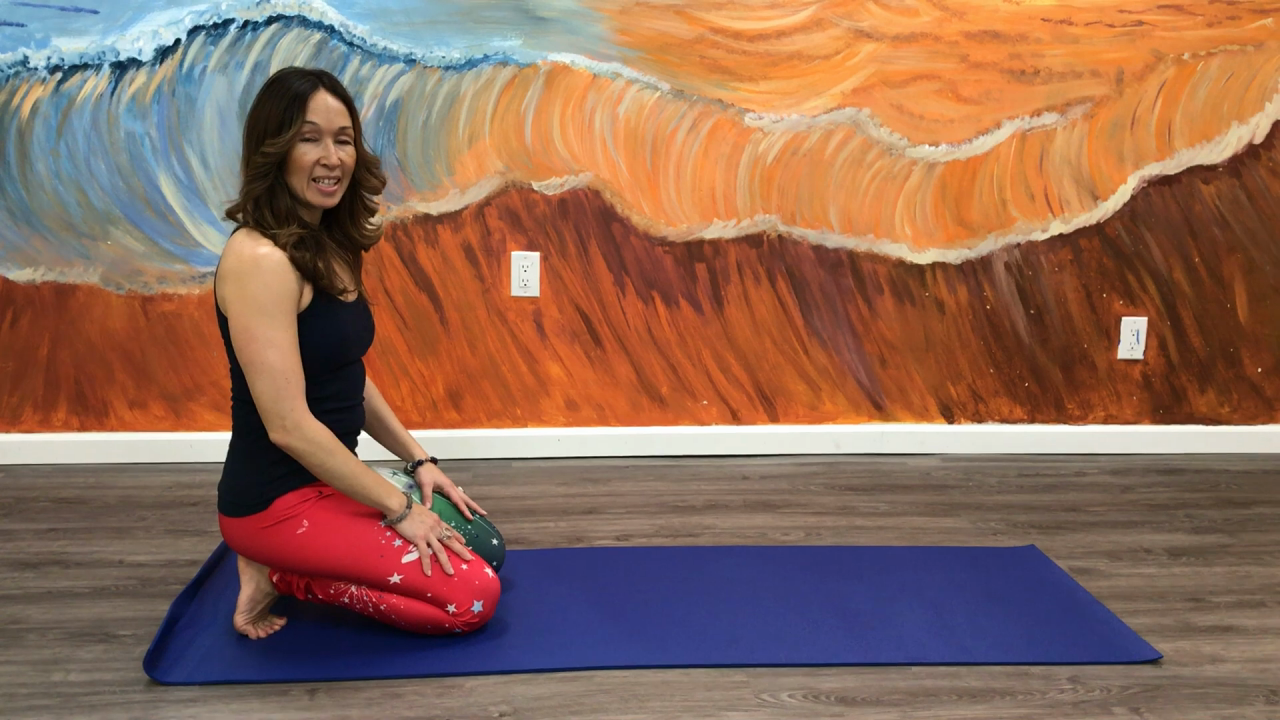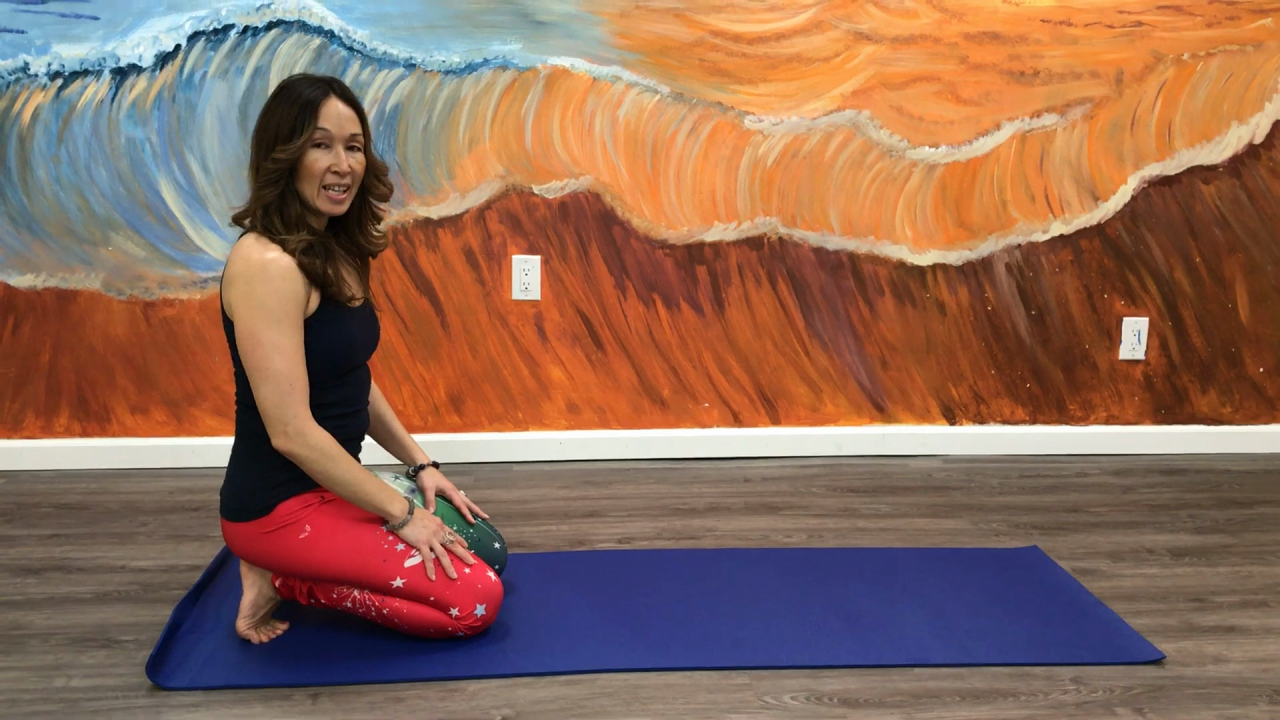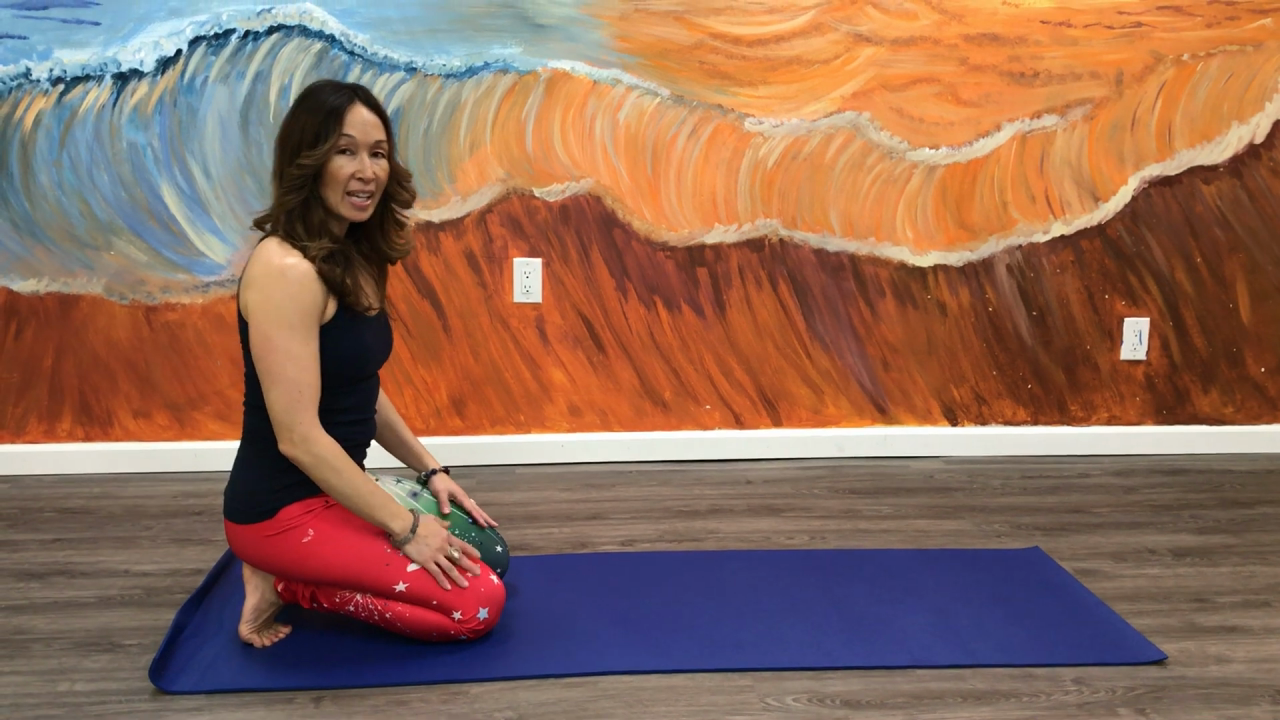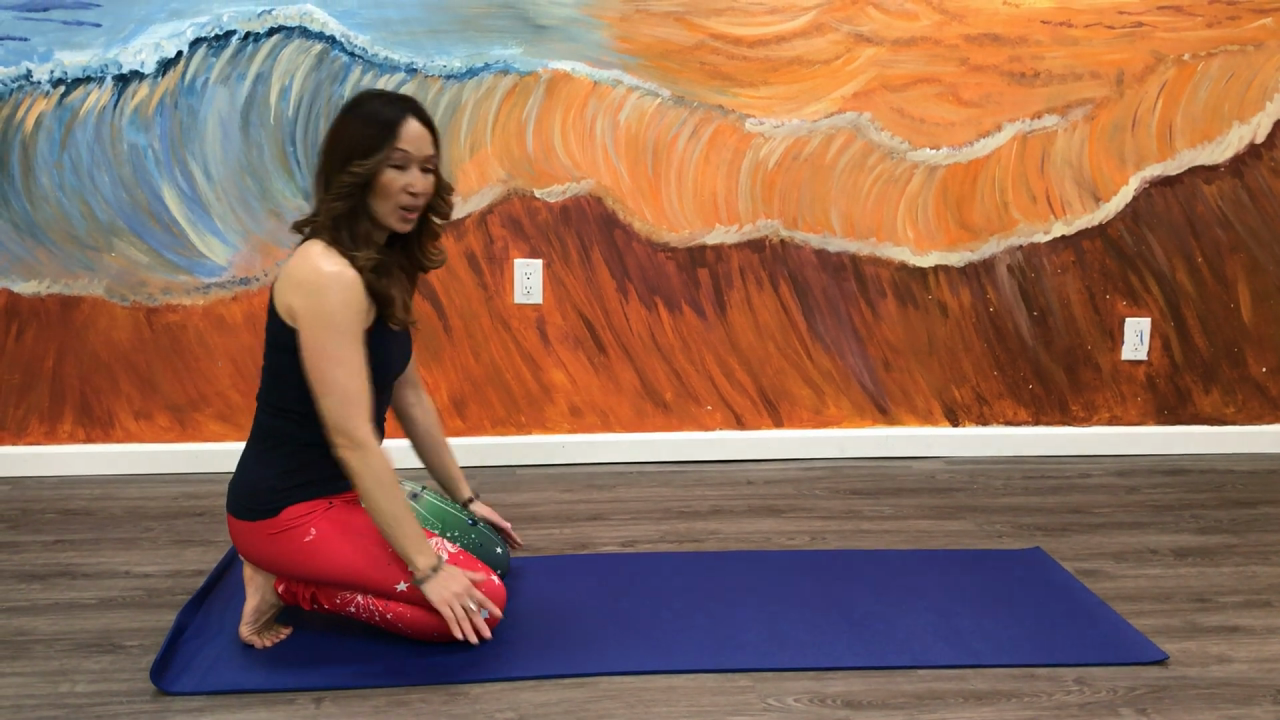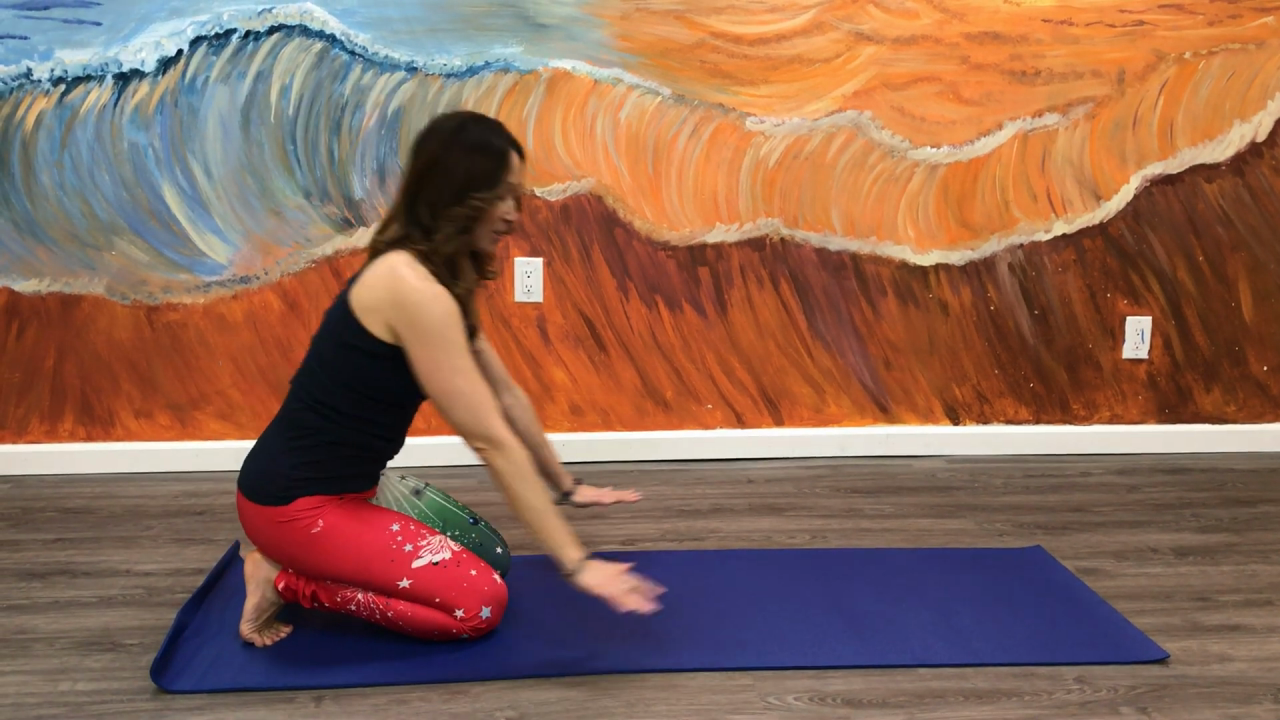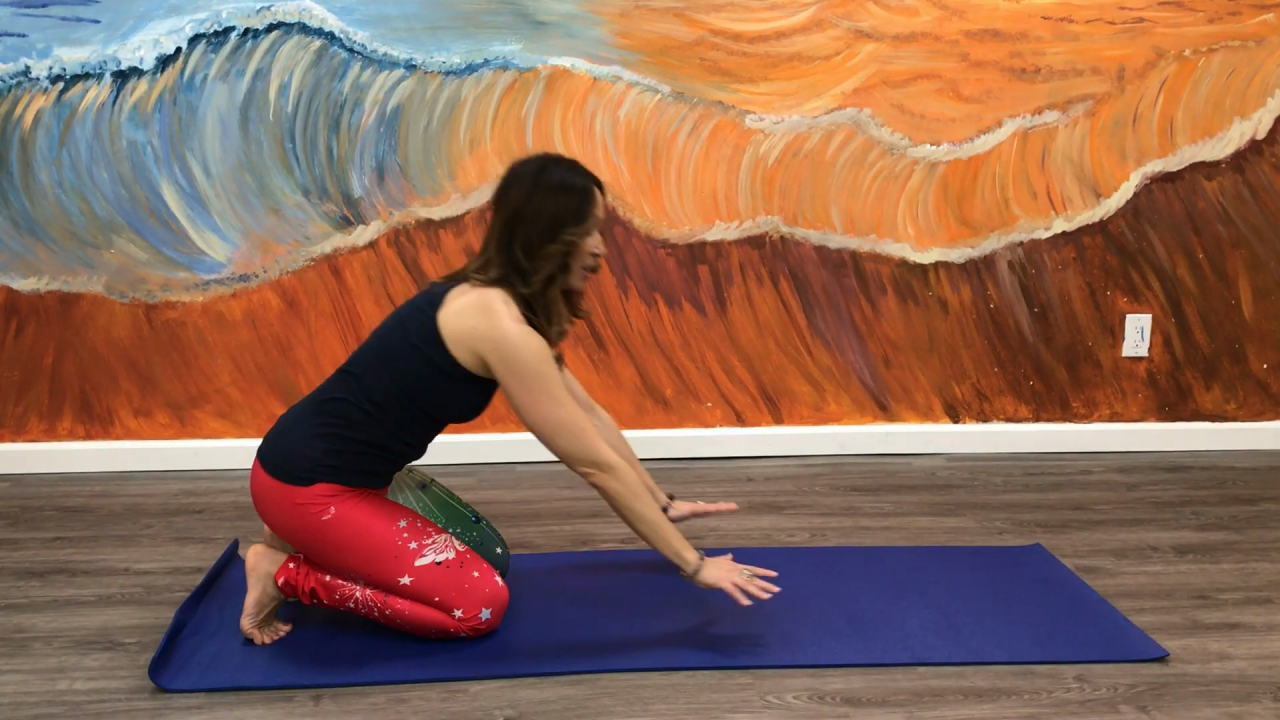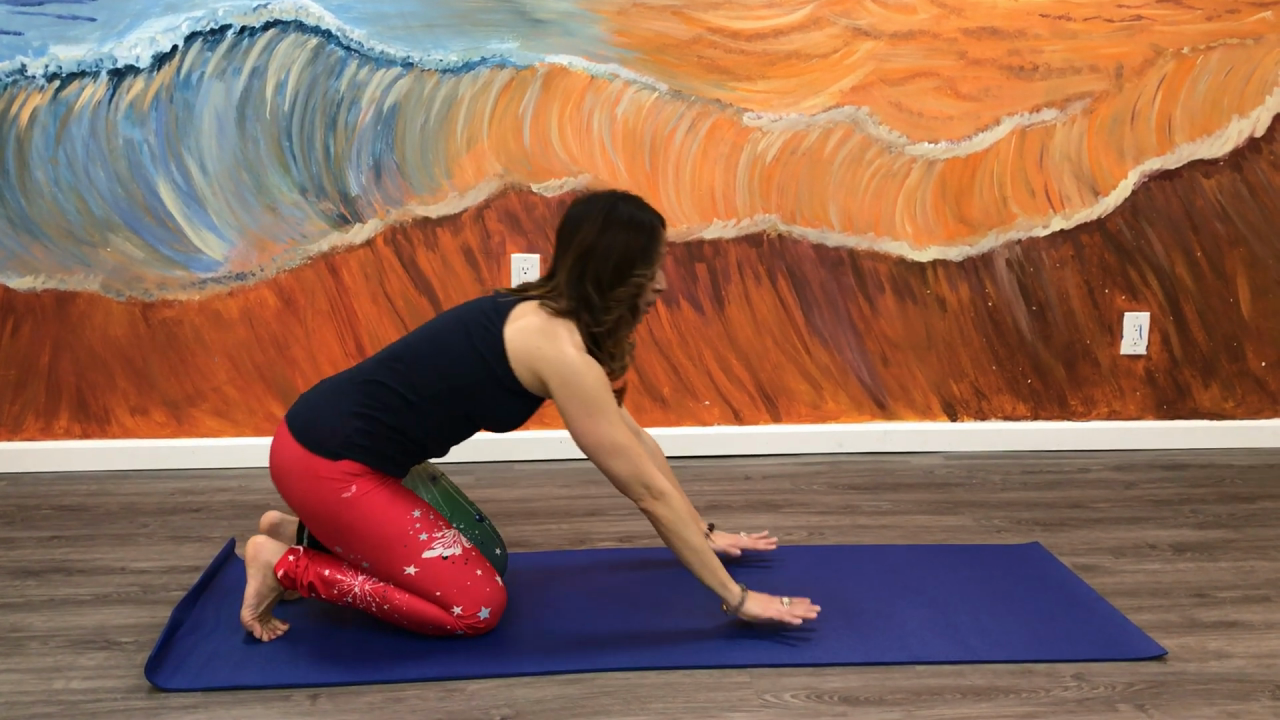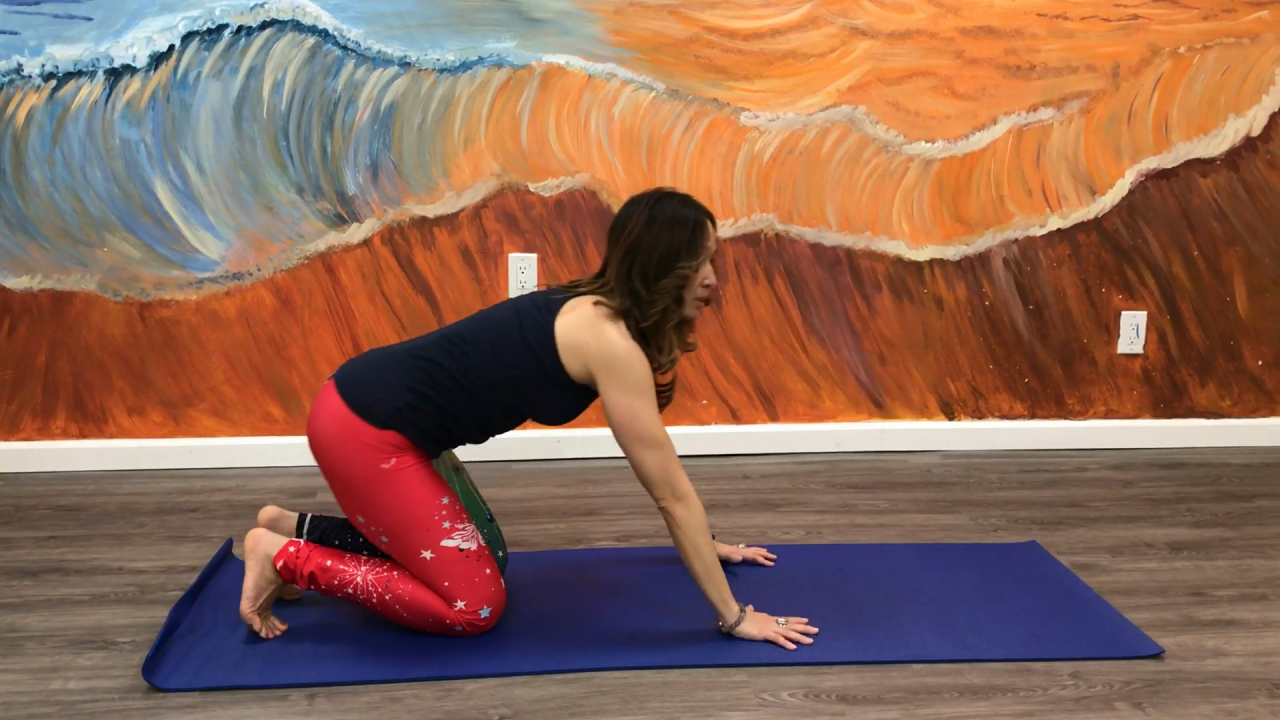
dt=0.3s
person 1, frame 1
left shoulder: (326, 245)
right shoulder: (260, 260)
right elbow: (289, 425)
left wrist: (419, 460)
right wrist: (398, 509)
left hip: (321, 483)
right hip: (278, 500)
right knee: (472, 595)
left ankle: (284, 567)
right ankle: (280, 574)
person 1, frame 2
left shoulder: (334, 250)
right shoulder: (268, 265)
right elbow: (291, 431)
left wrist: (420, 465)
right wrist: (401, 512)
left hip: (324, 487)
right hip: (280, 505)
left knee: (477, 548)
right knee: (475, 599)
left ankle: (290, 572)
right ankle: (283, 580)
person 1, frame 3
left shoulder: (352, 256)
right shoulder: (287, 269)
right elbow: (299, 437)
left wrist: (430, 469)
right wrist: (405, 528)
left hip: (327, 492)
right hip: (284, 509)
left knee: (482, 552)
right knee: (477, 602)
left ankle: (290, 575)
right ankle: (285, 584)
person 1, frame 4
left shoulder: (386, 265)
right shoulder: (329, 275)
left elbow: (409, 395)
right elbow: (353, 438)
left wrist: (463, 496)
right wrist: (426, 568)
left hip: (326, 495)
right hip: (287, 508)
left knee: (473, 561)
right knee: (481, 597)
left ankle: (292, 571)
right ankle: (287, 584)
person 1, frame 5
left shoulder: (425, 274)
right shoulder: (415, 290)
left elbow: (505, 395)
right elbow: (492, 440)
left wrist: (566, 488)
right wrist: (576, 563)
left hip: (335, 488)
right hip: (294, 501)
left knee: (469, 561)
right knee: (478, 601)
left ankle: (299, 561)
right ankle: (289, 580)
person 1, frame 6
left shoulder: (492, 299)
right shoulder: (499, 326)
left elbow: (588, 414)
right elbow: (597, 465)
left wrist: (662, 503)
right wrist: (694, 565)
left hip: (327, 468)
right hip: (309, 481)
left knee: (475, 553)
right knee: (478, 603)
left ankle: (300, 540)
right ankle: (287, 573)
person 1, frame 7
left shoulder: (546, 317)
right shoulder: (559, 349)
left elbow: (634, 439)
right elbow: (649, 490)
left wrist: (705, 533)
right wrist: (737, 598)
left hip: (341, 445)
right hip: (327, 459)
left knee: (477, 556)
right knee: (477, 604)
left ankle: (306, 532)
right ankle: (285, 565)
person 1, frame 8
left shoulder: (600, 316)
right shoulder: (611, 342)
left elbow: (664, 474)
right elbow: (672, 490)
left wrist: (705, 546)
right wrist: (734, 615)
left hip: (373, 411)
right hip: (365, 427)
left knee: (470, 558)
right knee: (474, 604)
left ankle: (296, 528)
right ankle: (285, 558)
